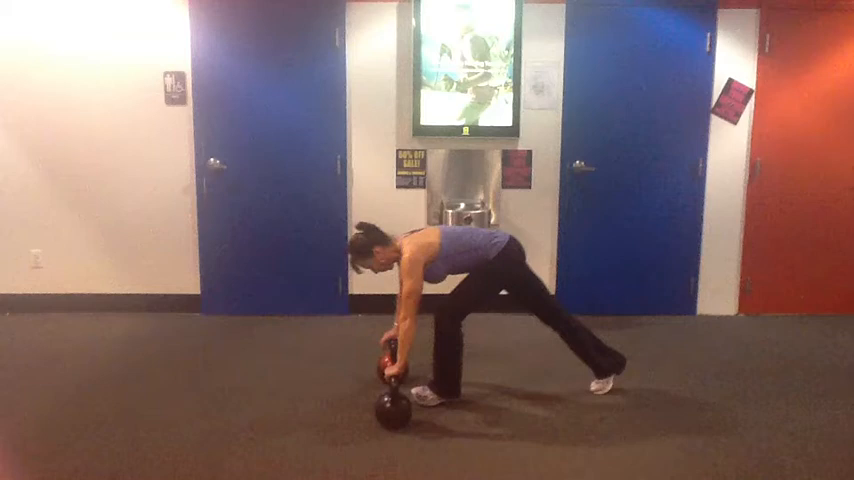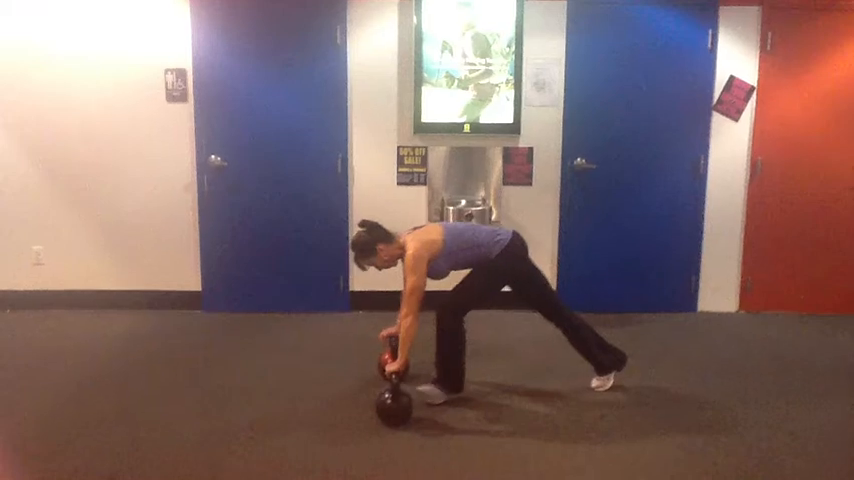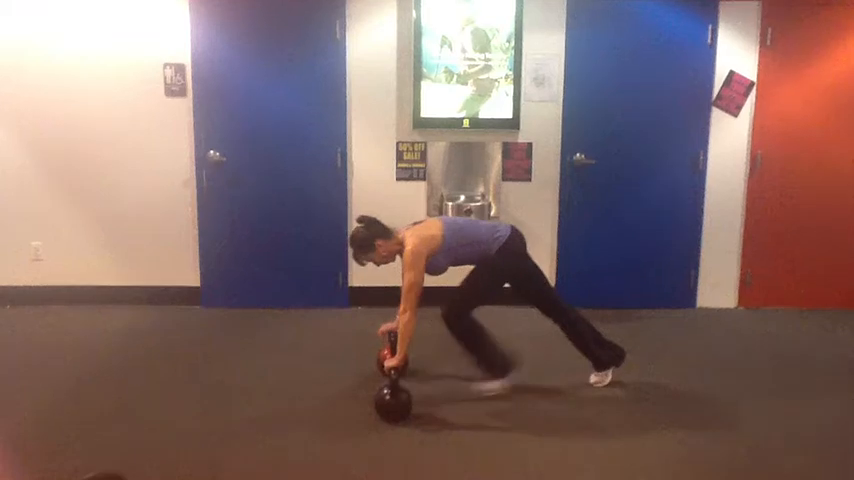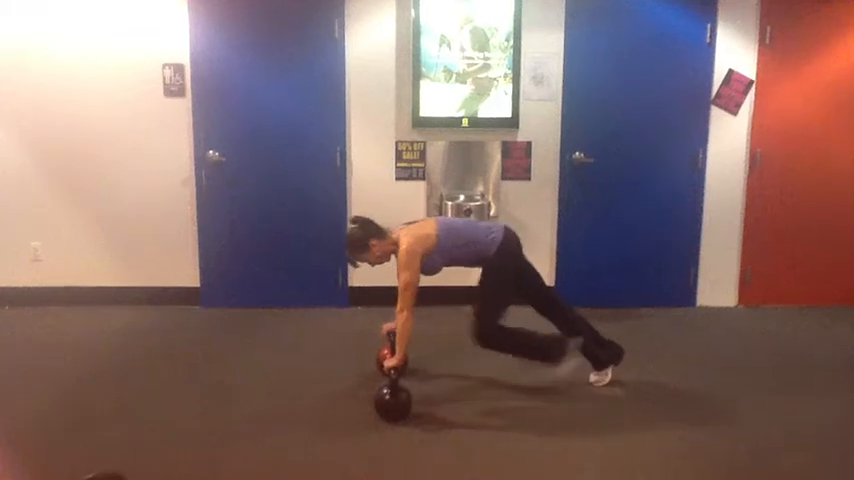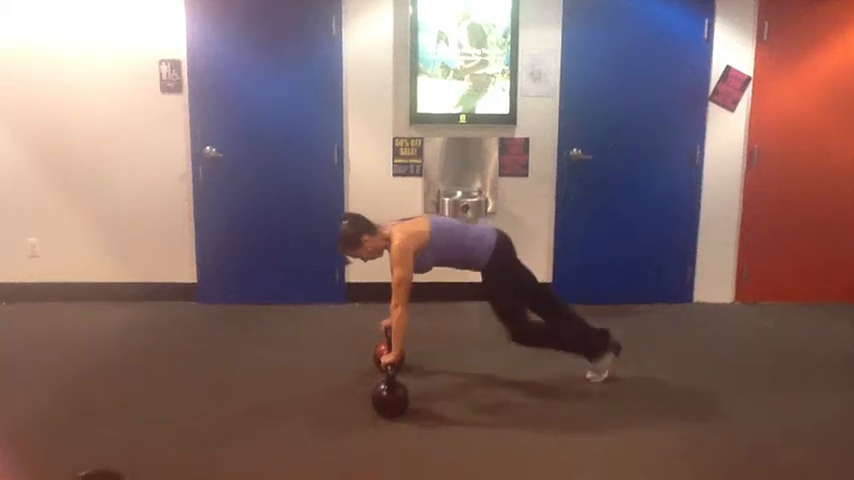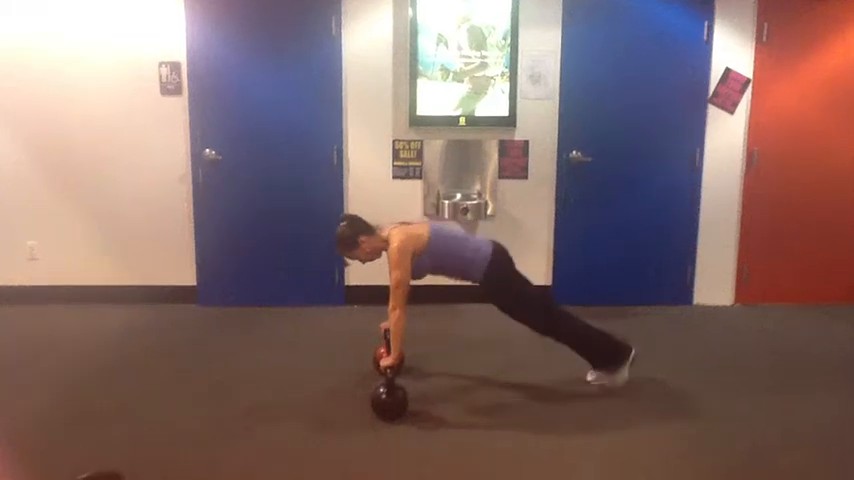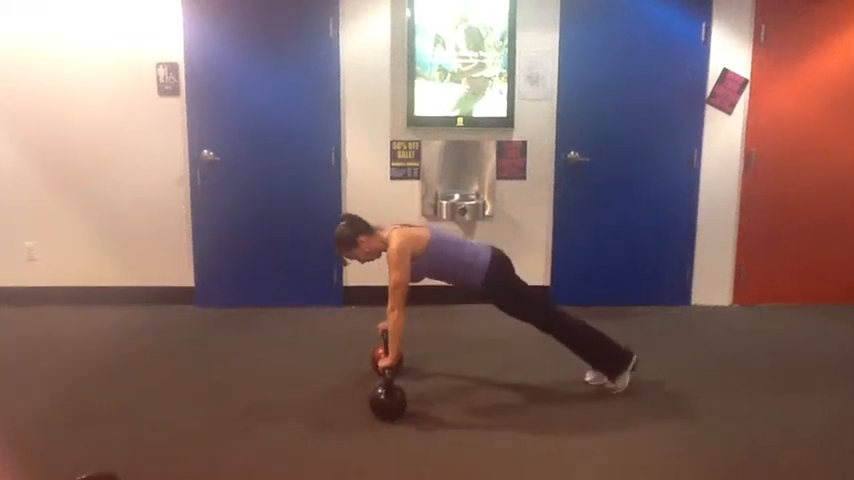
dt=0.1s
person 1, frame 1
left shoulder: (410, 254)
right shoulder: (402, 247)
left elbow: (409, 315)
right elbow: (405, 298)
left wrist: (399, 365)
right wrist: (397, 329)
left hip: (500, 256)
right hip: (505, 252)
left knee: (447, 317)
right knee: (551, 313)
left ankle: (444, 388)
right ankle: (608, 365)
person 1, frame 2
left shoulder: (415, 251)
right shoulder: (406, 243)
left elbow: (412, 311)
right elbow: (409, 294)
left wrist: (400, 361)
right wrist: (398, 326)
left hip: (504, 253)
right hip: (507, 248)
left knee: (449, 313)
right knee: (554, 309)
left ankle: (449, 384)
right ankle: (608, 363)
person 1, frame 3
left shoulder: (414, 246)
right shoulder: (405, 239)
left elbow: (410, 307)
right elbow: (409, 291)
left wrist: (399, 357)
right wrist: (398, 323)
left hip: (503, 248)
right hip: (506, 243)
left knee: (455, 313)
right knee: (551, 305)
left ankle: (499, 371)
right ankle: (607, 358)
person 1, frame 4
left shoulder: (408, 246)
right shoulder: (400, 238)
left elbow: (406, 306)
right elbow: (405, 294)
left wrist: (398, 357)
right wrist: (397, 323)
left hip: (499, 250)
right hip: (502, 244)
left knee: (486, 331)
right knee: (549, 305)
left ankle: (558, 350)
right ankle: (605, 356)
person 1, frame 5
left shoulder: (401, 243)
right shoulder: (394, 233)
left elbow: (400, 303)
left wrist: (395, 353)
right wrist: (395, 319)
left hip: (493, 254)
right hip: (492, 247)
left knee: (519, 330)
right knee: (546, 303)
left ankle: (600, 346)
right ankle: (601, 348)
person 1, frame 6
left shoulder: (397, 245)
right shoulder: (392, 235)
left elbow: (397, 305)
left wrist: (394, 356)
right wrist: (394, 323)
left hip: (491, 267)
right hip: (490, 258)
left knee: (542, 318)
right knee: (543, 312)
left ankle: (615, 354)
right ankle: (608, 361)
person 1, frame 7
left shoulder: (397, 246)
right shoulder: (393, 236)
left elbow: (396, 306)
left wrist: (392, 357)
right wrist: (392, 323)
left hip: (490, 272)
right hip: (488, 264)
left knee: (546, 318)
right knee: (544, 313)
left ankle: (618, 361)
right ankle: (606, 361)
